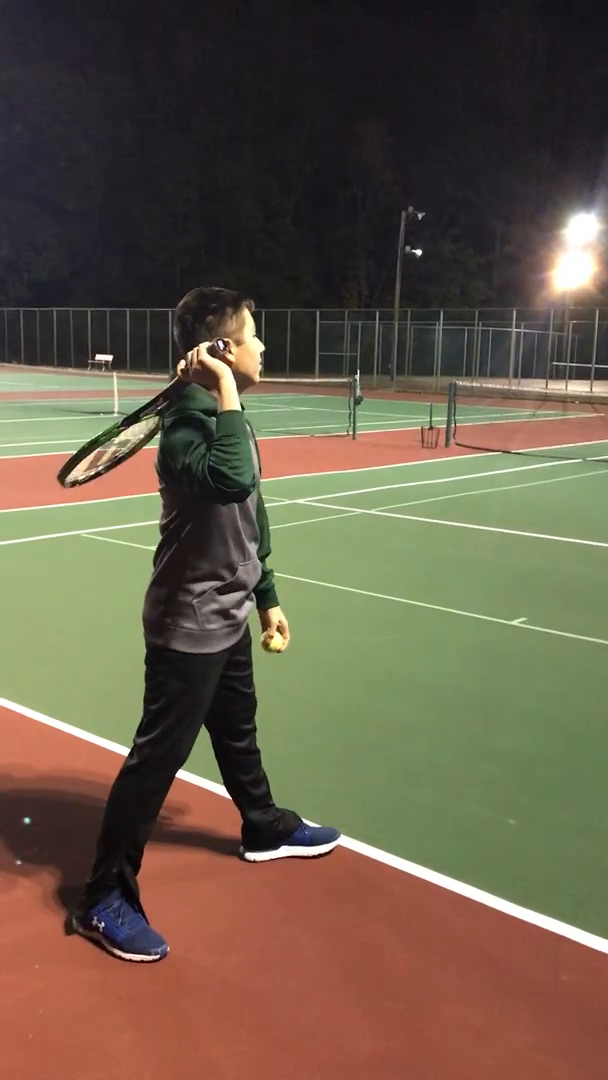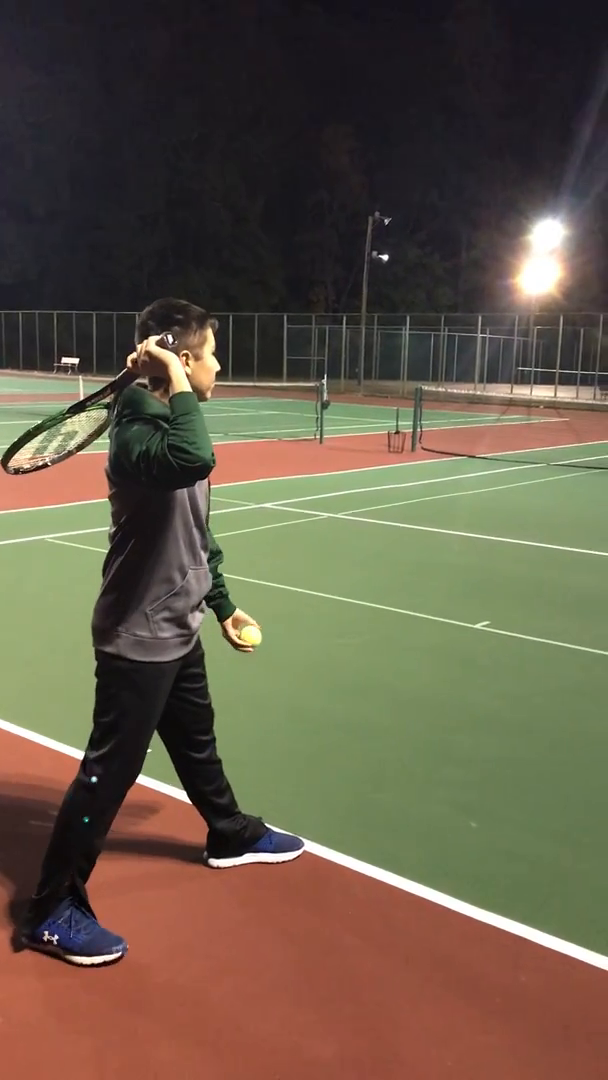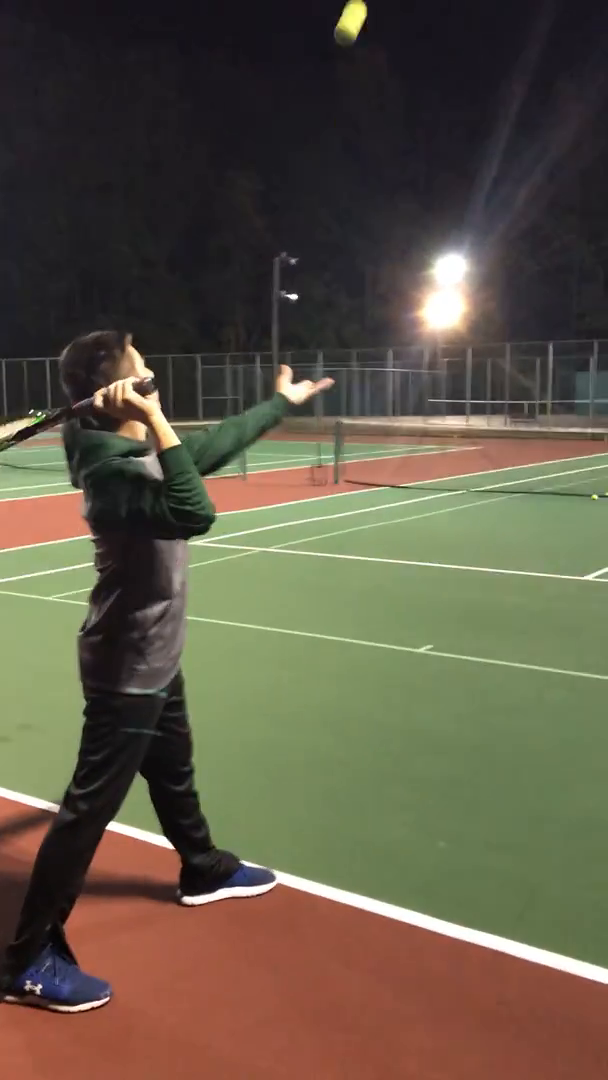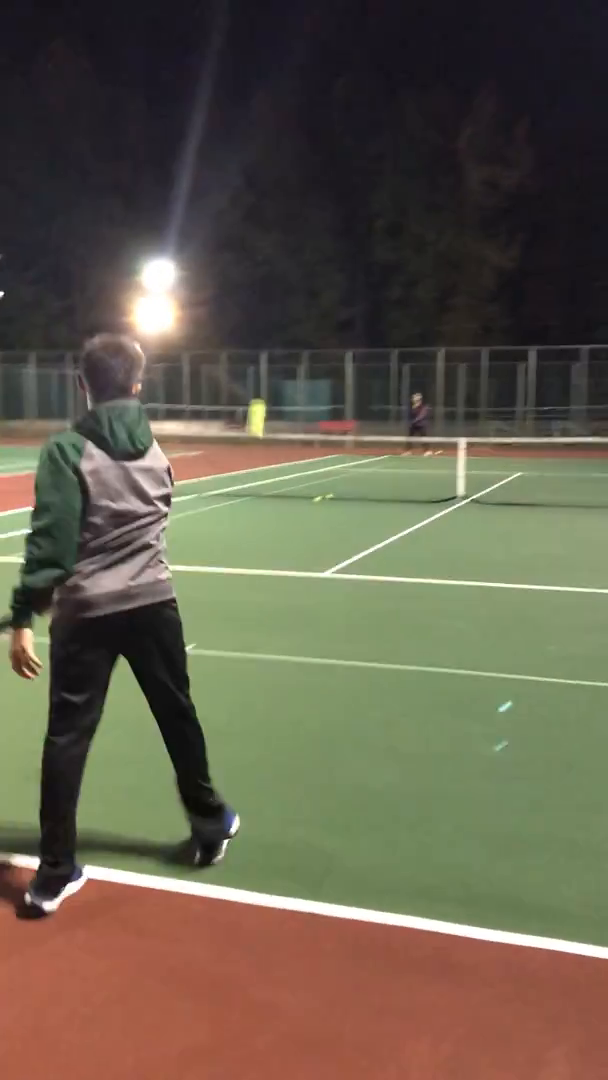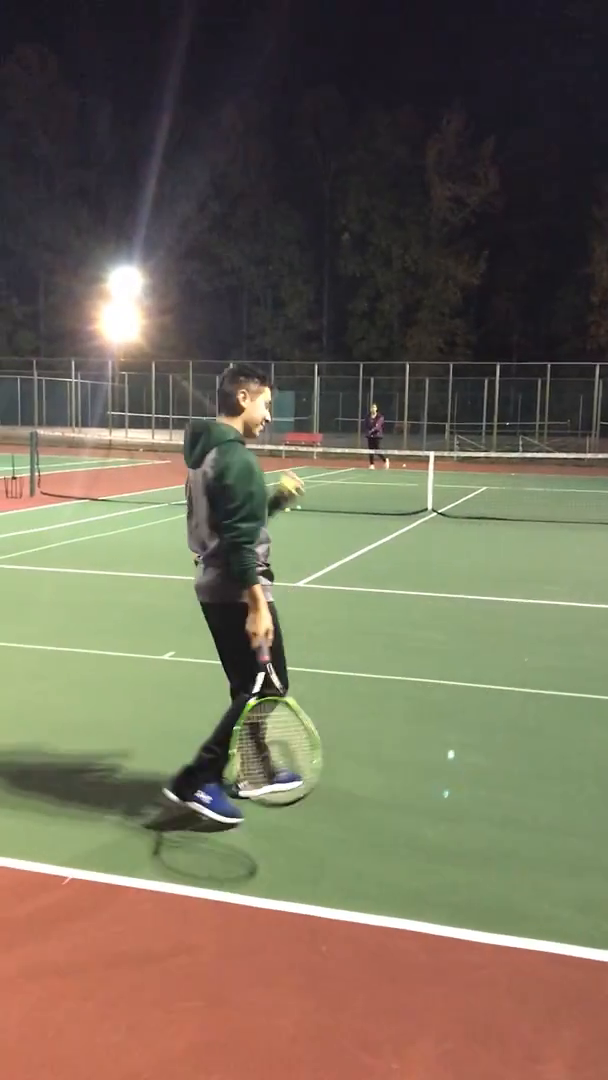
dt=1s
person 1, frame 1
left shoulder: (228, 418)
right shoulder: (187, 427)
right elbow: (232, 483)
left wrist: (266, 595)
right wrist: (226, 393)
left hip: (229, 616)
right hip: (187, 624)
left knee: (237, 731)
right knee: (158, 756)
left ankle: (266, 829)
right ankle: (105, 898)
person 1, frame 2
left shoulder: (168, 426)
right shoulder: (137, 434)
right elbow: (194, 460)
left wrist: (223, 604)
right wrist: (176, 383)
left hip: (177, 629)
right hip: (137, 637)
left knee: (196, 739)
right knee: (109, 770)
left ankle: (231, 835)
right ankle: (54, 911)
person 1, frame 3
left shoulder: (140, 449)
right shoulder: (112, 476)
left elbow: (217, 443)
right elbow: (194, 514)
left wrist: (282, 401)
right wrist: (156, 420)
left hip: (153, 656)
right hip: (125, 668)
left knee: (173, 766)
right knee: (92, 804)
left ankle: (204, 869)
person 1, frame 4
left shoulder: (66, 451)
right shoulder: (154, 451)
left elbow: (49, 543)
left wrist: (22, 621)
left hip: (84, 613)
right hip: (150, 601)
left knee: (68, 733)
right knee: (177, 713)
left ankle: (56, 869)
right ankle: (208, 825)
person 1, frame 5
left shoulder: (205, 454)
right shoulder: (236, 458)
right elbow: (240, 539)
left wrist: (277, 497)
right wrist: (257, 602)
left hip: (213, 585)
right hip: (236, 588)
left knee: (248, 682)
right ankle: (196, 780)
